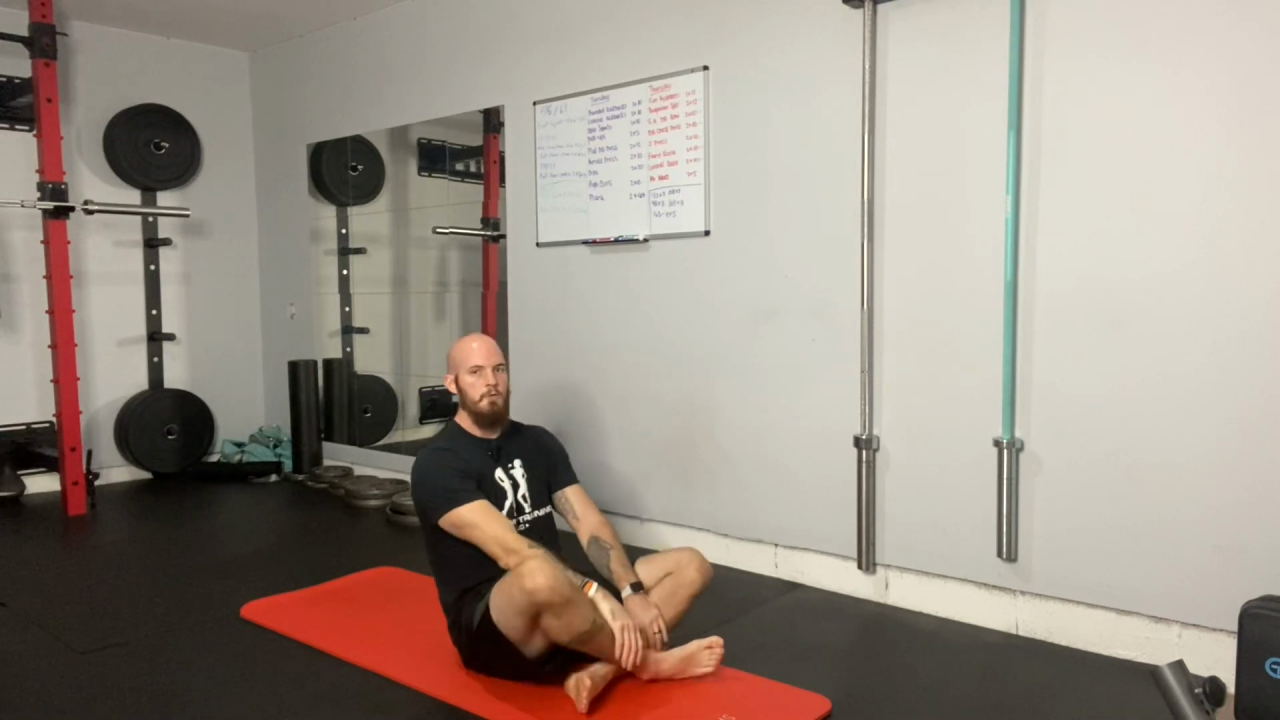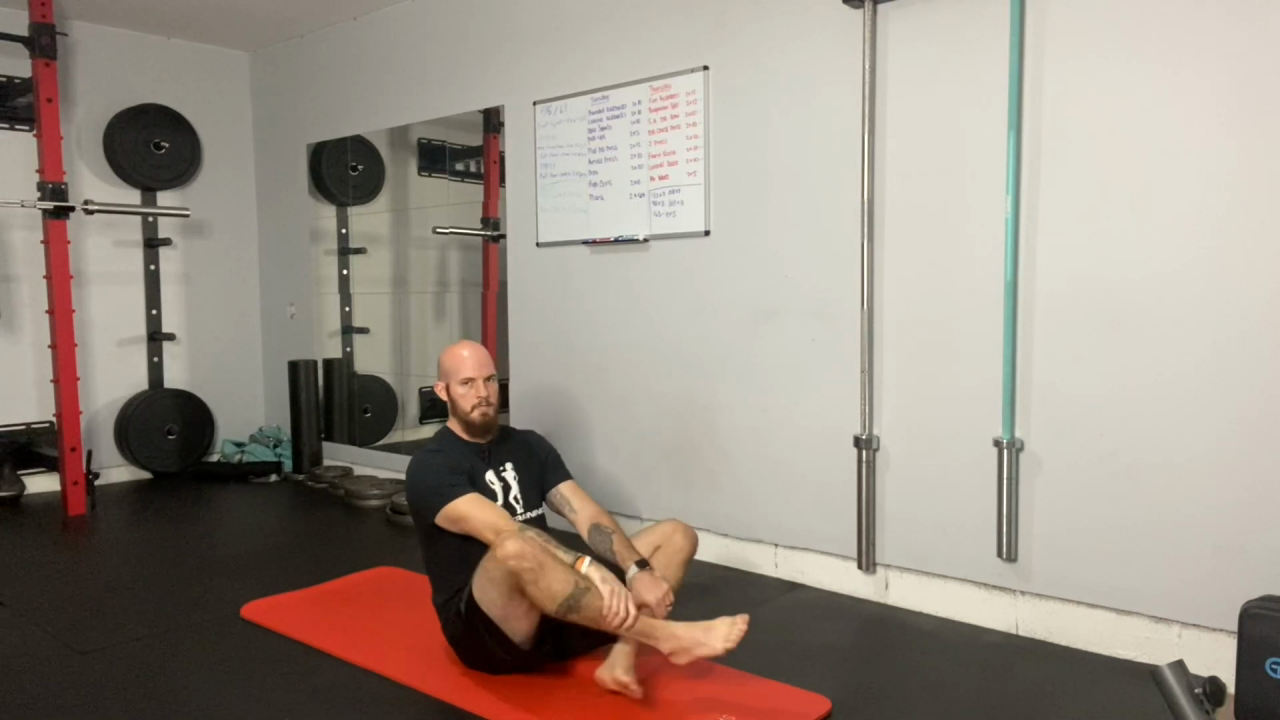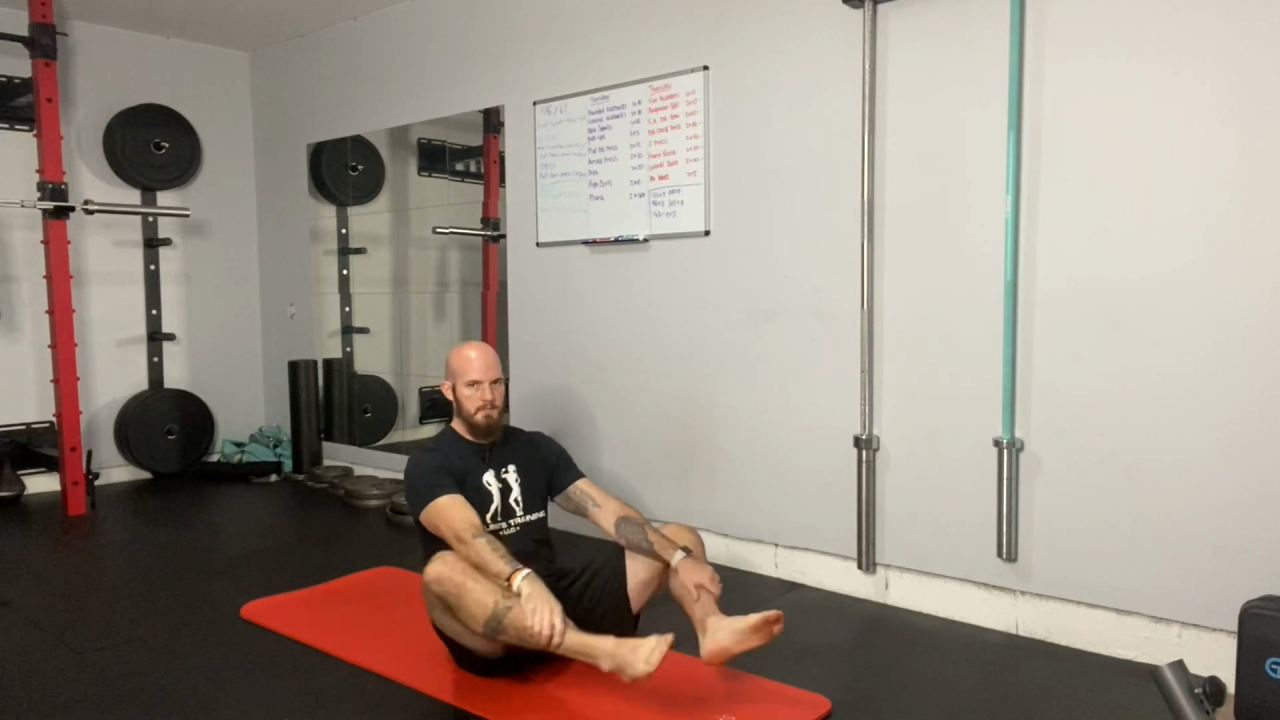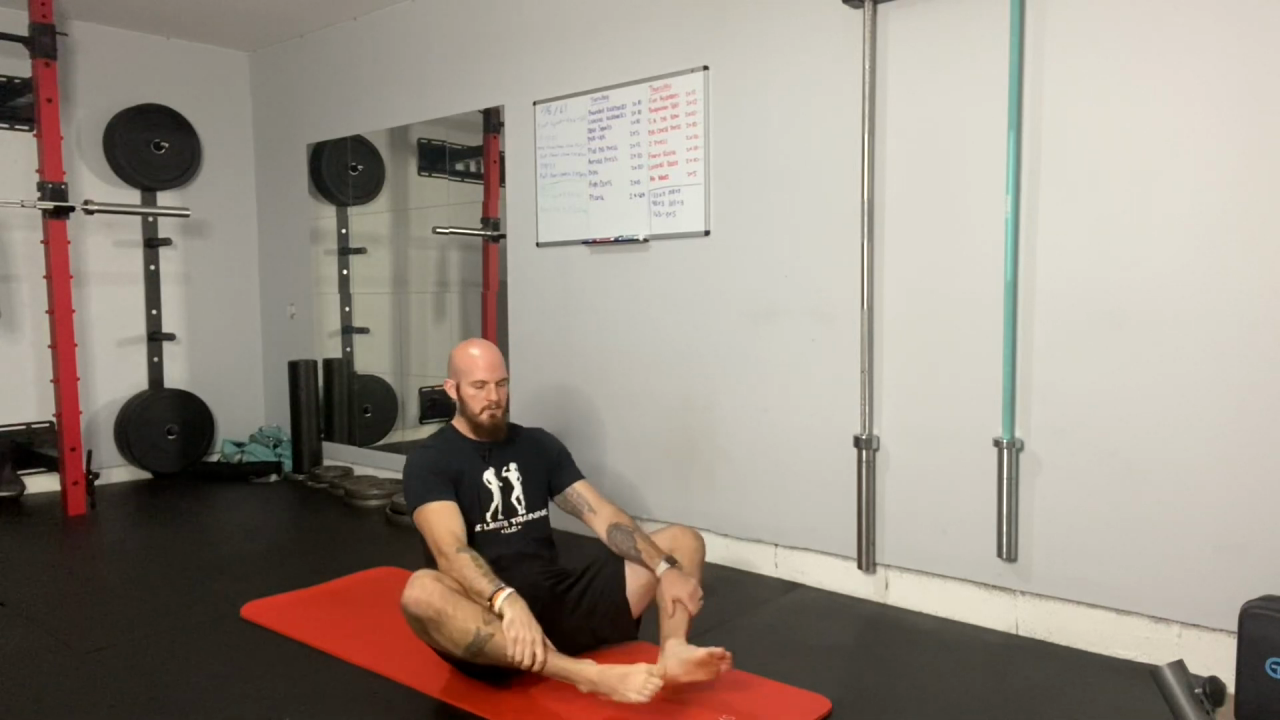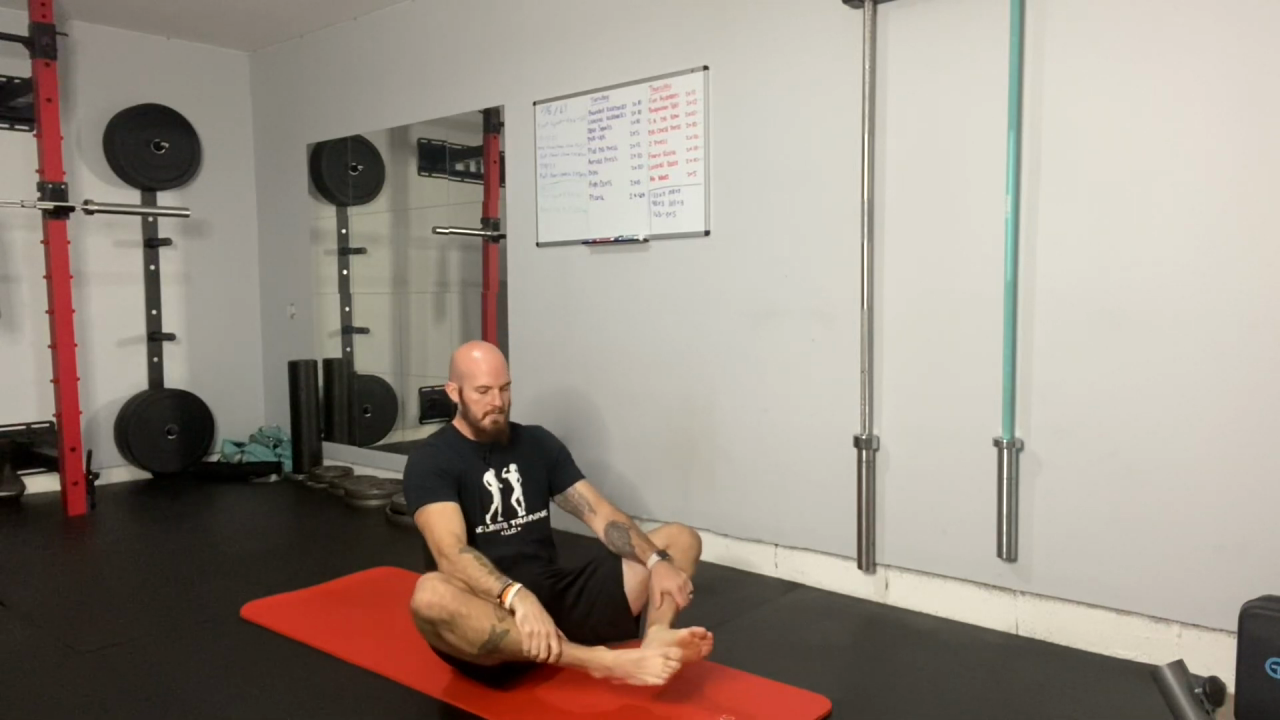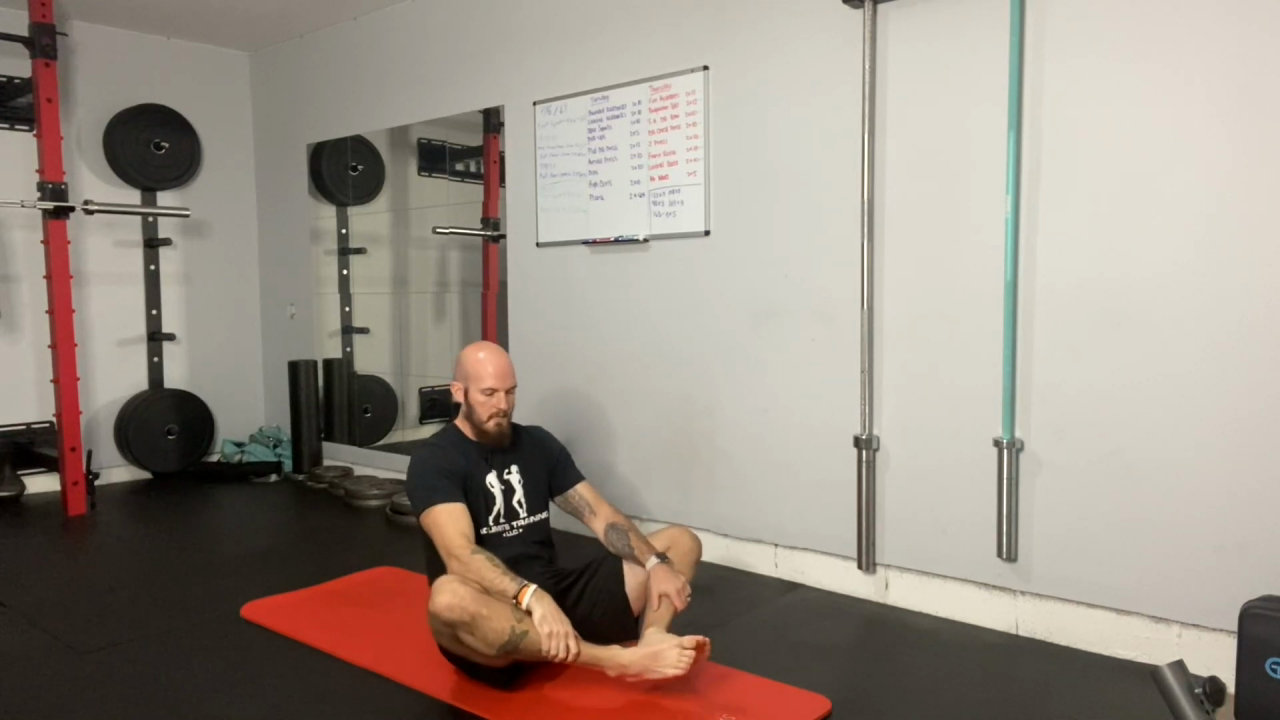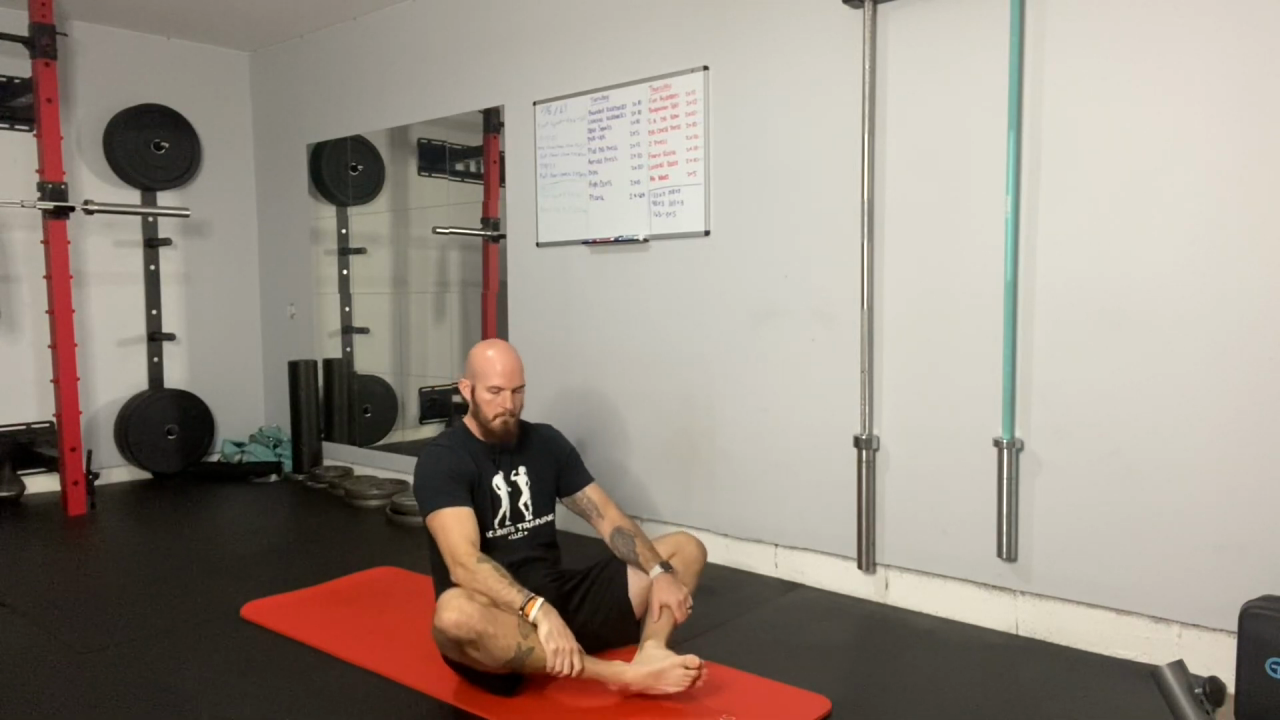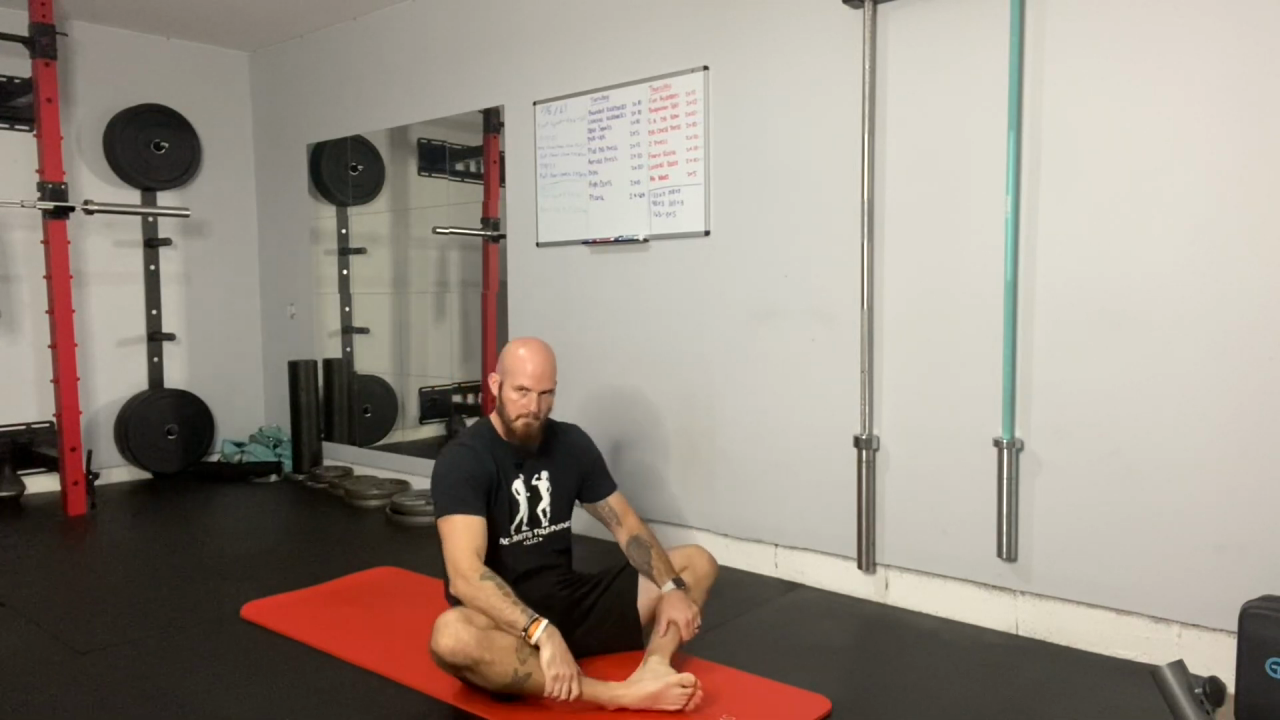
dt=0.4s
person 1, frame 1
left shoulder: (538, 442)
right shoulder: (437, 464)
left elbow: (589, 524)
right elbow: (510, 551)
left wrist: (634, 593)
right wrist: (598, 598)
left hip: (560, 608)
right hip: (488, 627)
left knee: (690, 565)
right knee: (539, 574)
left ankle: (600, 670)
right ankle: (644, 661)
person 1, frame 2
left shoulder: (529, 445)
right shoulder: (431, 466)
left elbow: (586, 516)
right elbow: (506, 534)
left wrist: (641, 571)
right wrist: (588, 567)
left hip: (553, 608)
right hip: (491, 625)
left knee: (675, 535)
right knee: (515, 551)
left ankle: (620, 658)
right ankle: (667, 637)
person 1, frame 3
left shoulder: (535, 447)
right shoulder: (431, 464)
left elbow: (607, 512)
right elbow: (469, 538)
left wrist: (680, 557)
right wrist: (524, 581)
left hip: (556, 594)
right hip: (489, 619)
left knee: (680, 537)
right knee: (443, 570)
left ankle: (712, 631)
right ankle: (605, 650)
person 1, frame 4
left shoulder: (537, 444)
right shoulder: (430, 461)
left elbow: (603, 517)
right elbow: (451, 551)
left wrist: (666, 568)
right wrist: (508, 602)
left hip: (558, 596)
right hip: (488, 614)
left knee: (683, 541)
right knee: (421, 594)
left ankle: (672, 652)
right ankle: (583, 674)
person 1, frame 5
left shoulder: (537, 442)
right shoulder: (431, 460)
left elbow: (601, 515)
right elbow: (452, 554)
left wrist: (658, 561)
right wrist: (517, 597)
left hip: (557, 594)
right hip: (490, 614)
left knee: (681, 538)
right knee: (430, 596)
left ankle: (656, 641)
right ankle: (599, 661)
person 1, frame 6
left shoulder: (538, 443)
right shoulder: (433, 461)
left elbow: (601, 516)
right elbow: (460, 554)
left wrist: (657, 563)
right wrist: (533, 597)
left hip: (557, 593)
right hip: (491, 615)
left knee: (680, 542)
right knee: (449, 598)
left ankle: (651, 640)
right ankle: (614, 659)
person 1, frame 7
left shoulder: (546, 441)
right shoulder: (442, 460)
left elbow: (607, 517)
right elbow: (464, 563)
left wrist: (659, 572)
right wrist: (539, 610)
left hip: (559, 594)
right hip: (497, 614)
left knee: (686, 548)
right knee: (454, 614)
left ankle: (651, 652)
right ankle: (618, 673)
person 1, frame 8
left shoulder: (571, 443)
right shoulder: (464, 459)
left elbow: (626, 525)
right elbow: (465, 574)
left wrist: (671, 587)
right wrist: (543, 634)
left hip: (567, 598)
right hip: (502, 619)
left knee: (697, 562)
right knee: (451, 637)
left ankle: (653, 667)
right ankle: (613, 694)
